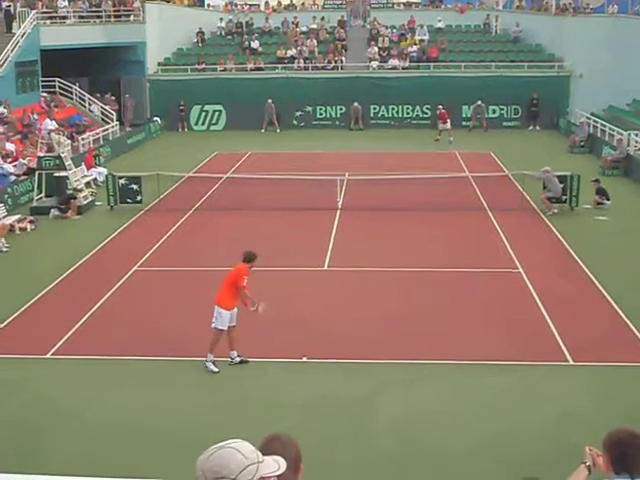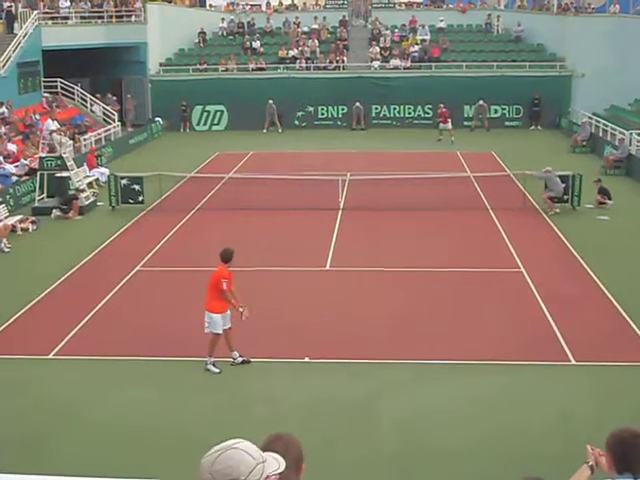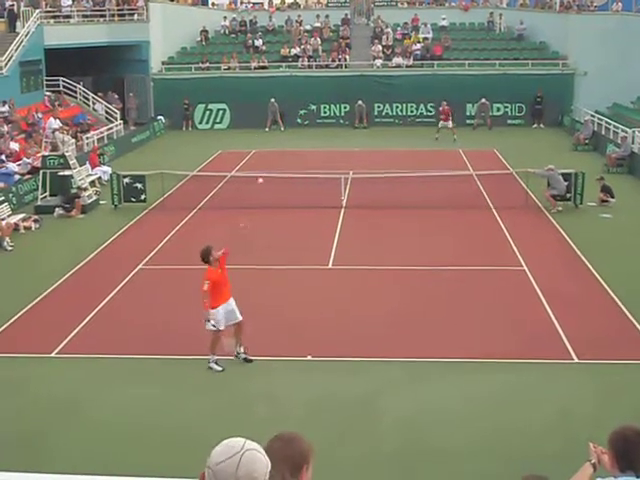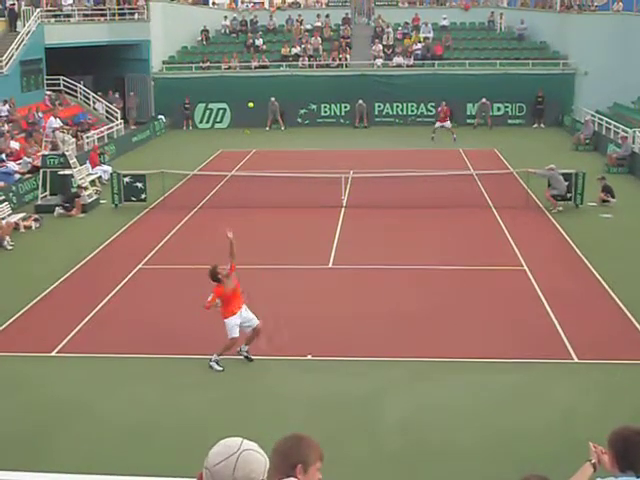
dt=0.5s
person 1, frame 1
left shoulder: (241, 269)
right shoulder: (244, 271)
left elbow: (243, 291)
right elbow: (241, 292)
left wrist: (253, 301)
right wrist: (248, 306)
left hip: (231, 305)
right hip: (224, 305)
left knee: (231, 329)
right knee: (219, 331)
left ankle: (234, 357)
right ankle: (209, 360)
person 1, frame 2
left shoulder: (226, 272)
right shoulder: (222, 274)
left elbow: (231, 290)
right elbow: (225, 294)
left wrist: (239, 304)
right wrist: (235, 306)
left hip: (224, 307)
right hip: (215, 309)
left knee: (227, 330)
right knee: (216, 334)
left ankle: (235, 357)
right ankle: (209, 362)
person 1, frame 3
left shoulder: (221, 260)
right shoulder: (209, 275)
left elbow: (227, 249)
right elbow: (205, 294)
right wrist: (207, 312)
left hip: (228, 301)
right hip: (217, 306)
left knee: (239, 323)
right knee: (217, 332)
left ankle: (239, 352)
right ankle: (212, 361)
person 1, frame 4
left shoulder: (231, 275)
right shoulder: (217, 291)
left elbow: (232, 257)
right elbow: (206, 306)
left wrist: (231, 241)
right wrist: (214, 302)
left hip: (242, 309)
right hip: (231, 315)
left knee: (257, 329)
right knee: (233, 340)
left ankle: (244, 348)
right ankle: (214, 359)
